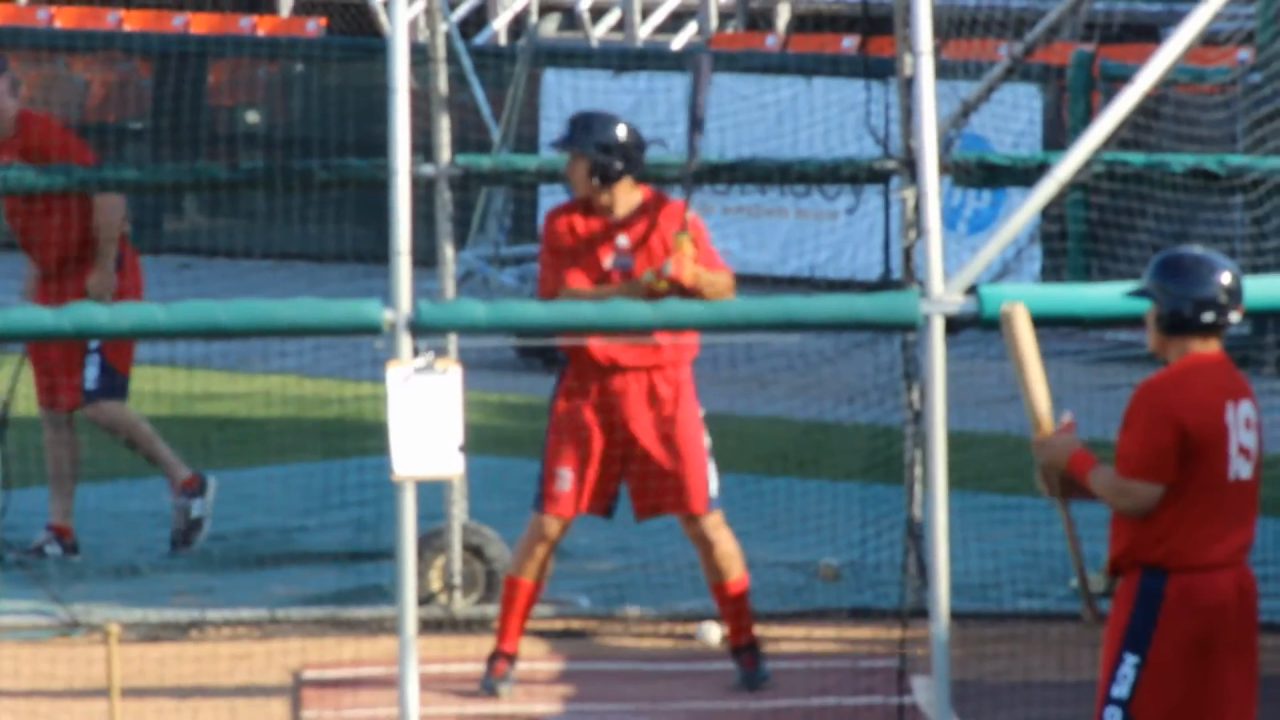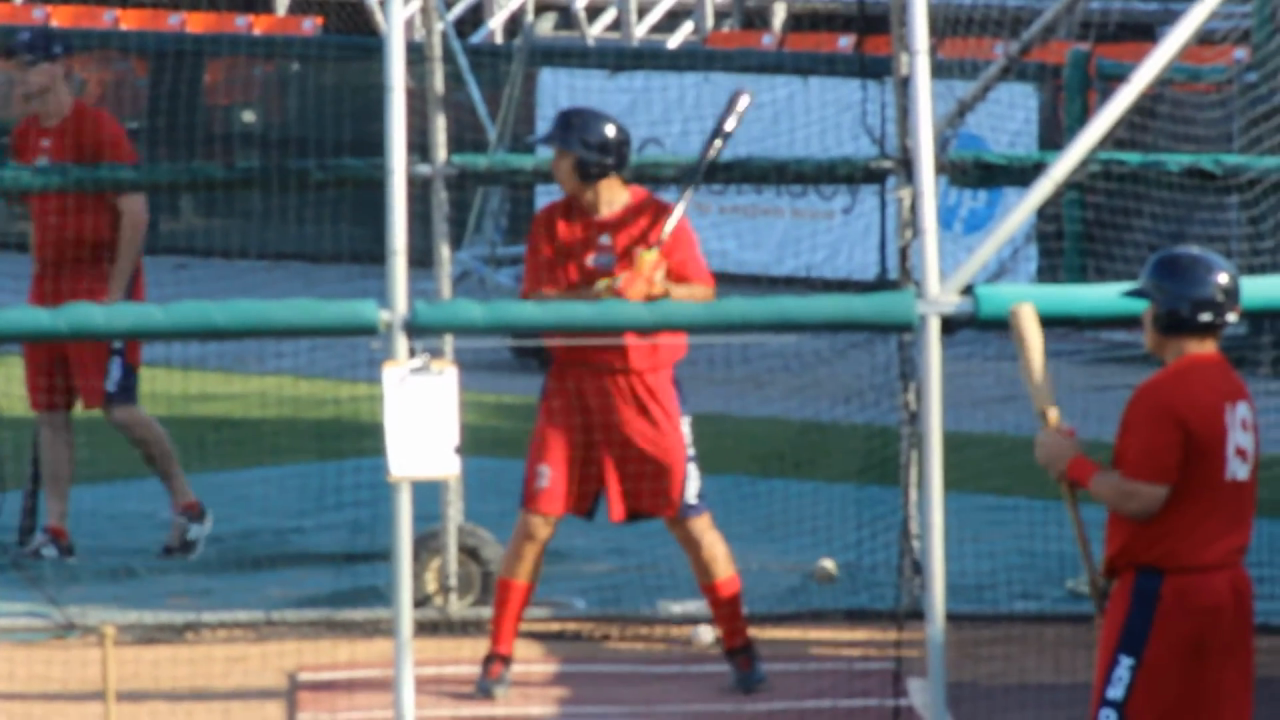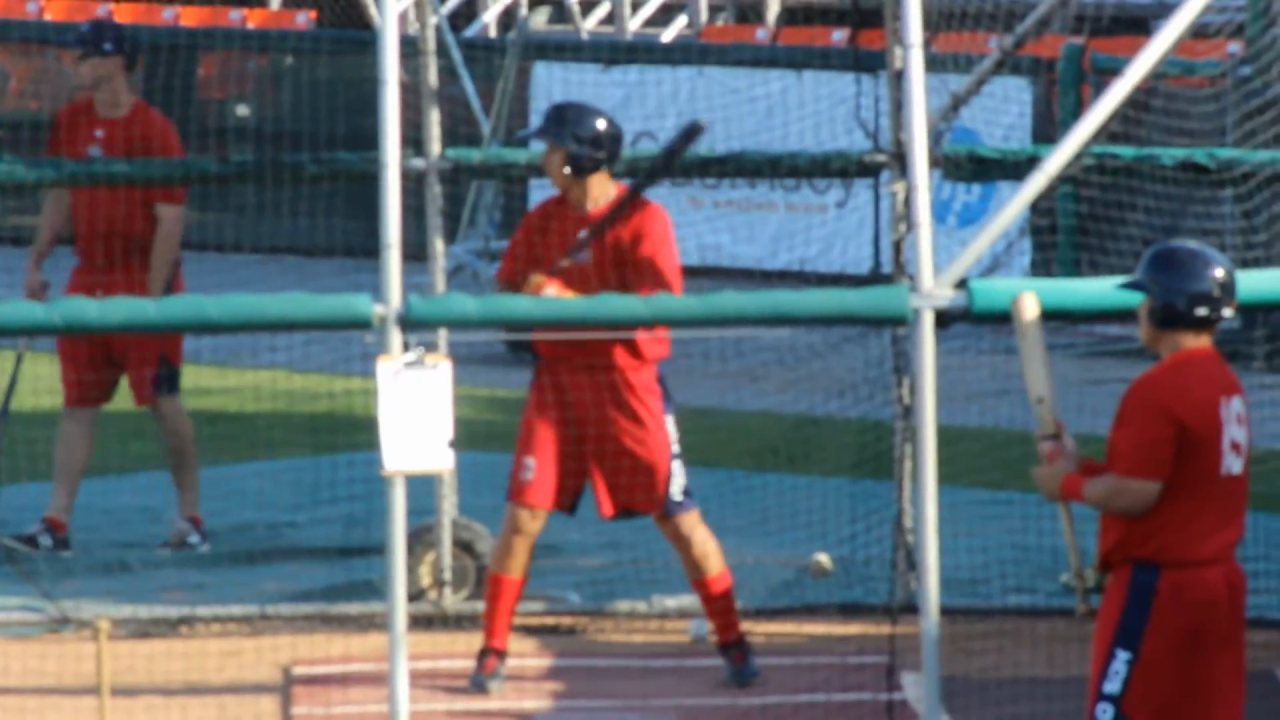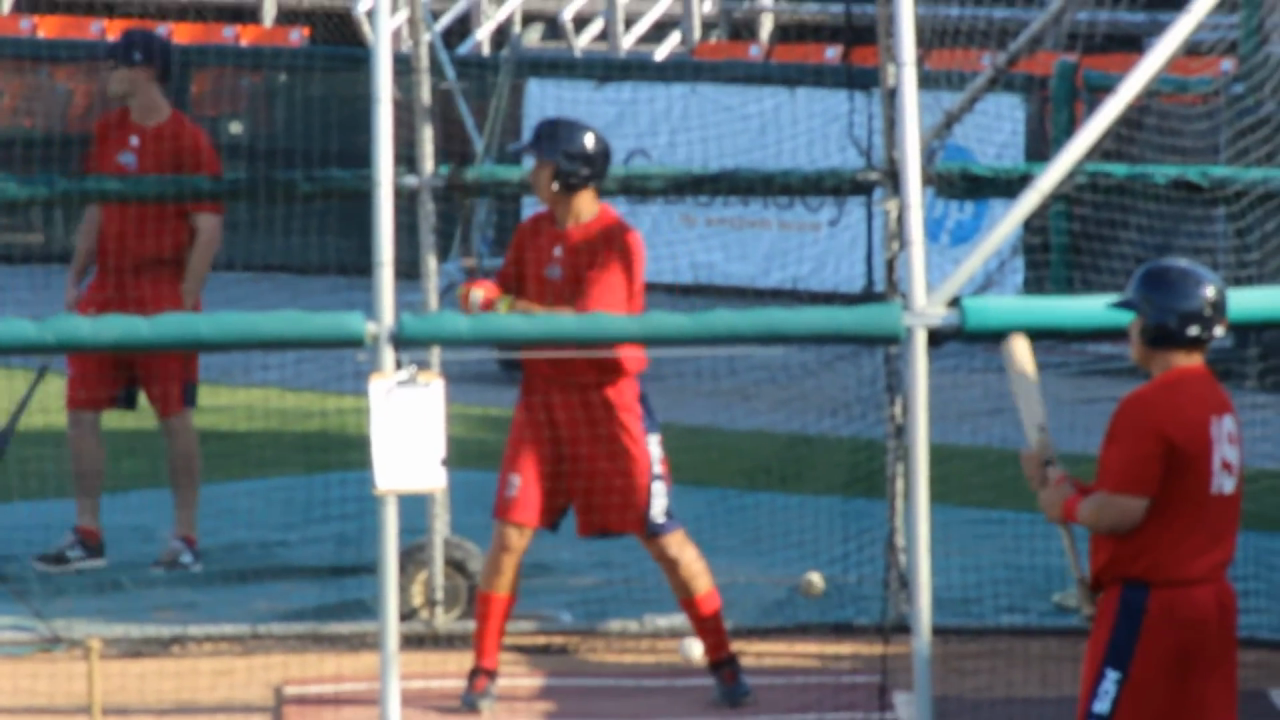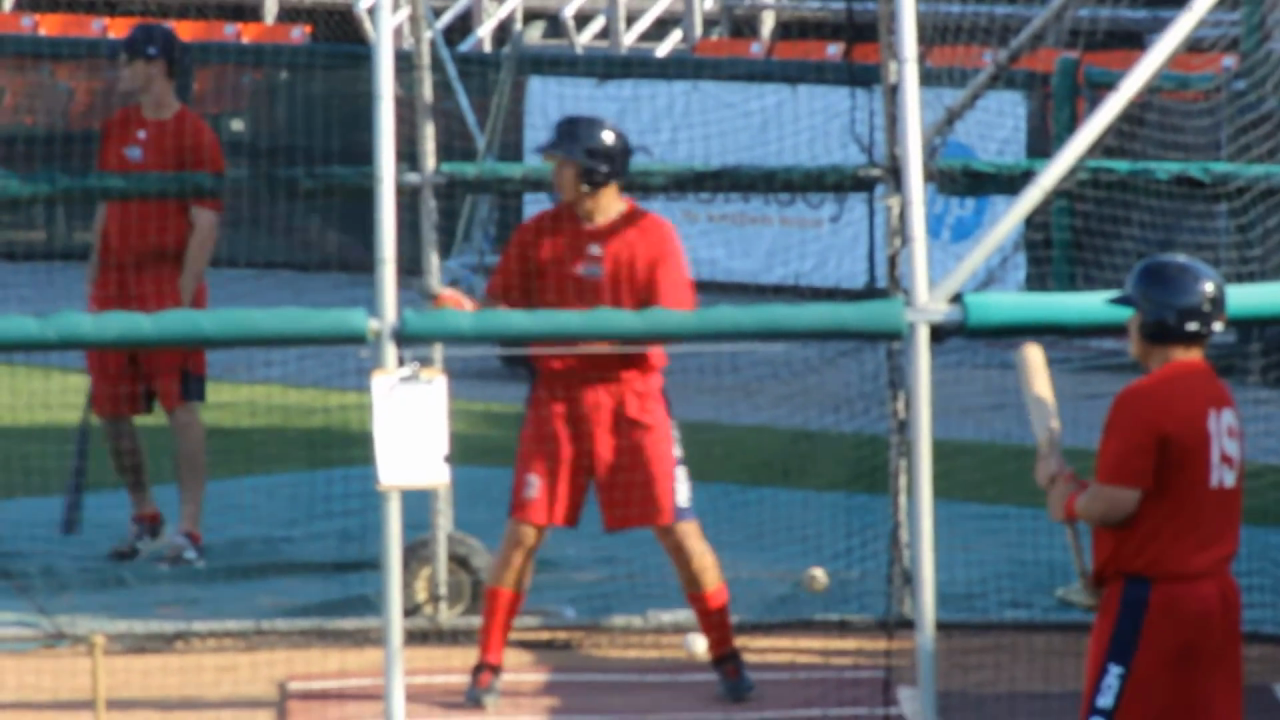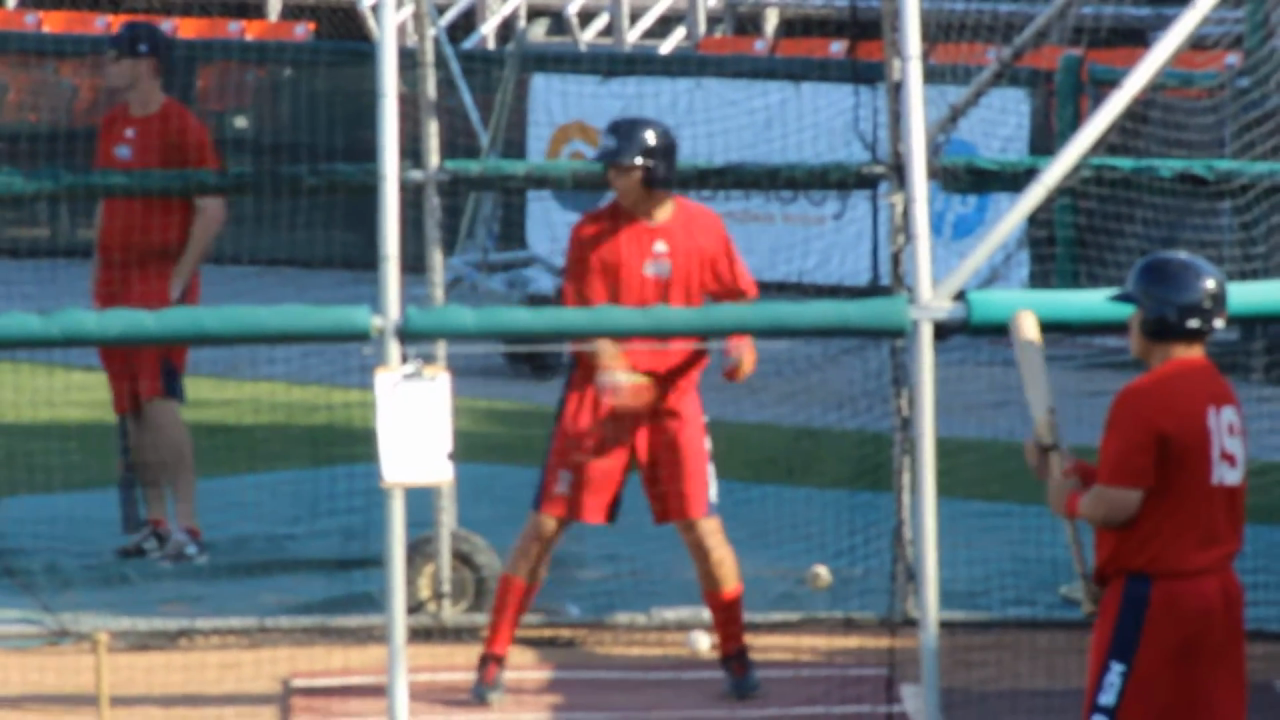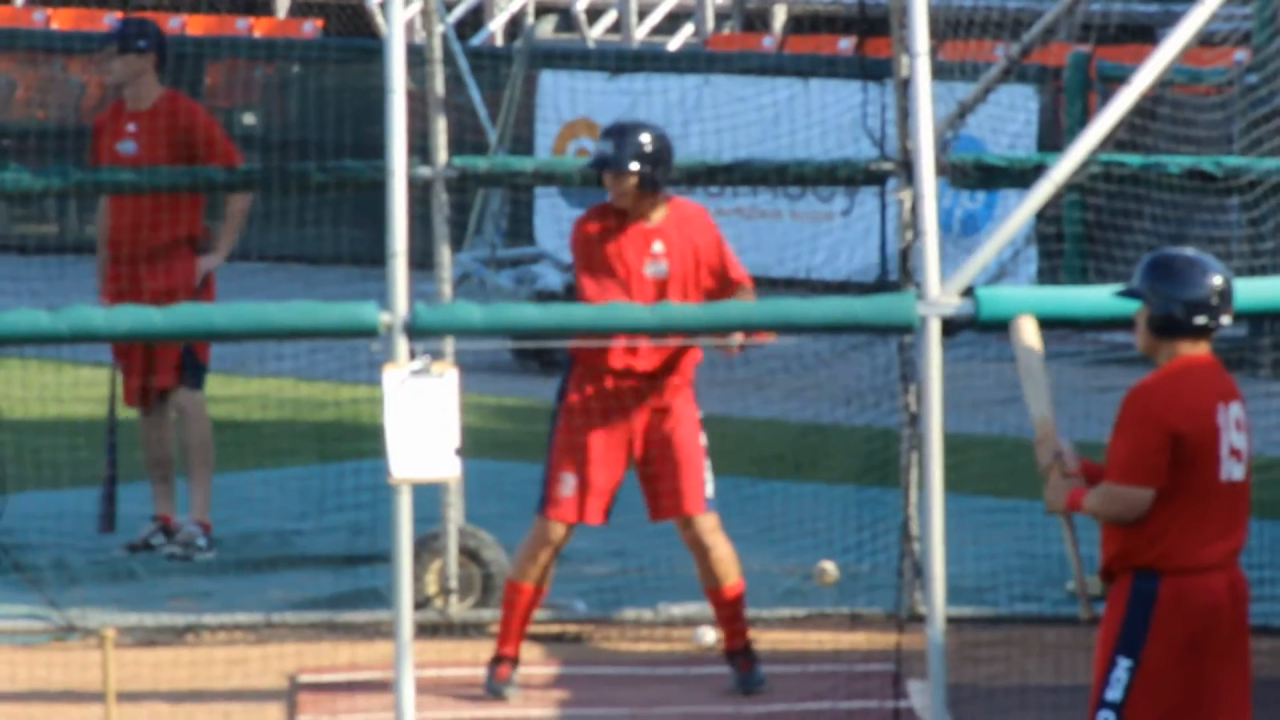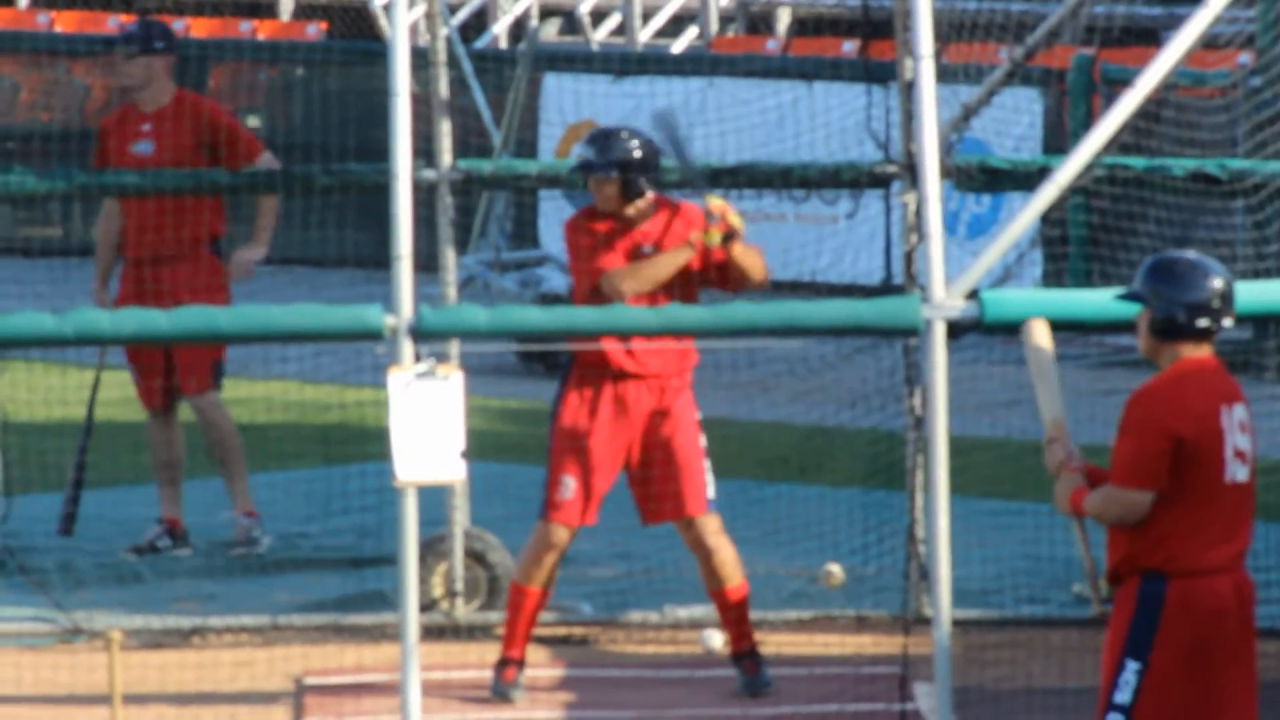
dt=0.3s
person 1, frame 1
left shoulder: (674, 216)
right shoulder: (562, 222)
left elbow: (723, 293)
right elbow: (567, 303)
left wrist: (688, 270)
right wrist: (645, 283)
left hip: (664, 384)
right hip: (589, 386)
left knee: (705, 519)
right knee: (548, 522)
left ankle: (745, 646)
right ankle: (504, 651)
person 1, frame 2
left shoulder: (661, 218)
right shoulder: (550, 222)
left elbow: (702, 296)
right elbow: (537, 305)
left wrist: (656, 289)
right wrist: (599, 294)
left hip: (645, 386)
right hip: (572, 383)
left knee: (691, 521)
right knee: (535, 522)
left ankle: (739, 647)
right ankle: (499, 654)
person 1, frame 3
left shoulder: (644, 217)
right shoulder: (542, 219)
right elbow: (505, 292)
left wrist: (570, 299)
right wrist: (530, 293)
left hip: (628, 383)
right hip: (558, 380)
left knee: (679, 517)
right knee: (523, 517)
left ankle: (732, 641)
right ankle: (493, 648)
person 1, frame 4
left shoulder: (616, 239)
right shoulder: (531, 232)
right elbow: (510, 302)
left wrist: (500, 304)
right wrist: (480, 298)
left hip: (610, 401)
right hip: (543, 396)
left knee: (663, 536)
right knee: (510, 534)
left ankle: (722, 660)
right ankle: (484, 668)
person 1, frame 5
left shoulder: (652, 234)
right shoulder: (539, 233)
right elbow: (506, 306)
right wrist: (467, 308)
left hip: (632, 396)
right hip: (559, 395)
left knee: (679, 529)
right knee: (523, 531)
left ankle: (726, 655)
right ankle: (488, 663)
person 1, frame 6
left shoulder: (704, 226)
right shoulder: (592, 233)
left elbow: (738, 296)
left wrist: (741, 343)
right wrist: (611, 368)
left hip: (674, 392)
right hip: (600, 391)
left knee: (703, 526)
right knee: (547, 521)
left ankle: (734, 653)
right ankle: (494, 655)
person 1, frame 7
left shoulder: (694, 222)
right shoulder: (591, 230)
left elbow: (734, 287)
left hip: (667, 390)
right hip: (597, 390)
left knee: (701, 524)
right knee: (553, 525)
left ankle: (740, 649)
right ankle: (505, 654)
person 1, frame 8
left shoulder: (687, 217)
right shoulder: (582, 228)
left elbow: (757, 277)
right elbow: (621, 286)
left wrist: (729, 239)
right wrist: (692, 242)
left hip: (667, 391)
right hip: (595, 392)
left knee: (703, 526)
right knee: (555, 529)
left ankle: (746, 651)
right ankle: (511, 656)
person 2, frame 1
left shoulder: (41, 133)
left elbow: (108, 193)
left wrist: (104, 267)
left hip: (96, 282)
right hip: (55, 282)
left knee: (98, 405)
right knee: (53, 412)
left ankle: (186, 484)
right ankle: (60, 532)
person 2, frame 2
left shoulder: (100, 129)
right shoulder: (23, 135)
left elbow: (135, 212)
left wrist: (116, 292)
right wrist: (38, 281)
left hip: (105, 285)
right hip: (51, 286)
left knee: (119, 409)
right knee: (50, 412)
left ankle: (189, 509)
right ankle: (55, 532)
person 2, frame 3
left shoulder: (156, 130)
right shoulder: (69, 121)
left elbow: (171, 220)
right elbow: (59, 195)
left wrist: (153, 297)
left hip: (144, 279)
right hip: (90, 277)
left knee: (163, 401)
right knee: (77, 404)
left ankle: (191, 520)
right ankle: (55, 524)
person 2, frame 4
left shoulder: (189, 141)
right shoulder: (106, 131)
left elbow: (208, 229)
right elbow: (95, 209)
left wrist: (185, 303)
right wrist: (75, 279)
left hip: (163, 293)
right hip: (107, 289)
left knee: (175, 416)
right knee: (81, 409)
left ankle: (185, 540)
right ankle: (86, 538)
person 2, frame 5
left shoulder: (195, 136)
right shoulder: (116, 127)
left elbow: (206, 225)
right elbow: (107, 206)
left wrist: (183, 300)
right wrist: (93, 281)
left hip: (167, 286)
right hip: (115, 286)
left knee: (182, 410)
right knee: (109, 409)
left ankle: (189, 535)
right ankle: (146, 517)
person 2, frame 6
left shoulder: (181, 127)
right shoulder: (109, 126)
left elbow: (213, 209)
right elbow: (106, 205)
left wrist: (179, 280)
right wrist: (97, 282)
left hip: (162, 281)
right hip: (115, 282)
left knee: (160, 403)
right knee: (132, 408)
left ankle: (187, 530)
right ankle: (155, 526)
person 2, frame 7
left shoulder: (186, 116)
right shoulder: (107, 123)
left elbow: (241, 183)
right elbow: (108, 204)
left wrist: (218, 253)
right wrist: (103, 281)
left hip: (179, 272)
right hip: (126, 276)
left knee: (182, 394)
right knee: (146, 400)
left ankle: (199, 523)
right ankle: (164, 520)
person 2, frame 8
left shoulder: (203, 116)
right shoulder: (114, 128)
left elbow: (267, 167)
right elbow: (112, 209)
left wrist: (259, 242)
right wrist: (100, 284)
left hip: (197, 275)
right hip: (139, 280)
left knee: (202, 396)
right knee: (157, 404)
left ankle: (247, 514)
right ankle: (171, 525)
person 3, frame 1
left shoulder: (1164, 392)
right shoulder: (1238, 387)
left elbow: (1135, 496)
left wrist: (1072, 458)
right wrist: (1080, 484)
left hip: (1167, 589)
right hip: (1230, 585)
person 3, frame 2
left shoulder: (1163, 393)
right shoulder: (1232, 387)
left elbow: (1140, 498)
left wrist: (1072, 466)
right wrist: (1089, 466)
left hip: (1164, 589)
right hip: (1225, 587)
person 3, frame 3
left shoulder: (1159, 387)
right shoulder: (1225, 382)
left elbow: (1134, 494)
left wrist: (1067, 483)
right wrist: (1080, 465)
left hip: (1157, 584)
right hip: (1217, 580)
person 3, frame 4
left shoulder: (1148, 406)
right shoulder: (1216, 401)
left elbow: (1120, 513)
left wrist: (1066, 504)
right wrist: (1066, 485)
left hip: (1148, 604)
right hip: (1209, 599)
person 3, frame 5
left shoulder: (1145, 399)
right shoulder: (1218, 396)
left elbow: (1112, 505)
left wrist: (1070, 502)
right wrist: (1070, 481)
left hip: (1150, 599)
right hip: (1213, 594)
person 3, frame 6
left shoulder: (1145, 398)
right shoulder: (1220, 392)
left elbow: (1116, 505)
left wrist: (1070, 499)
right wrist: (1076, 470)
left hip: (1151, 597)
right hip: (1216, 592)
person 3, frame 7
left shoulder: (1155, 396)
right shoulder: (1223, 388)
left elbow: (1127, 502)
left wrist: (1073, 495)
right wrist: (1081, 467)
left hip: (1159, 593)
right hip: (1221, 587)
person 3, frame 8
left shoulder: (1157, 399)
right shoulder: (1227, 391)
left elbow: (1127, 506)
left wrist: (1076, 496)
right wrist: (1084, 471)
left hip: (1167, 596)
right hip: (1227, 590)
